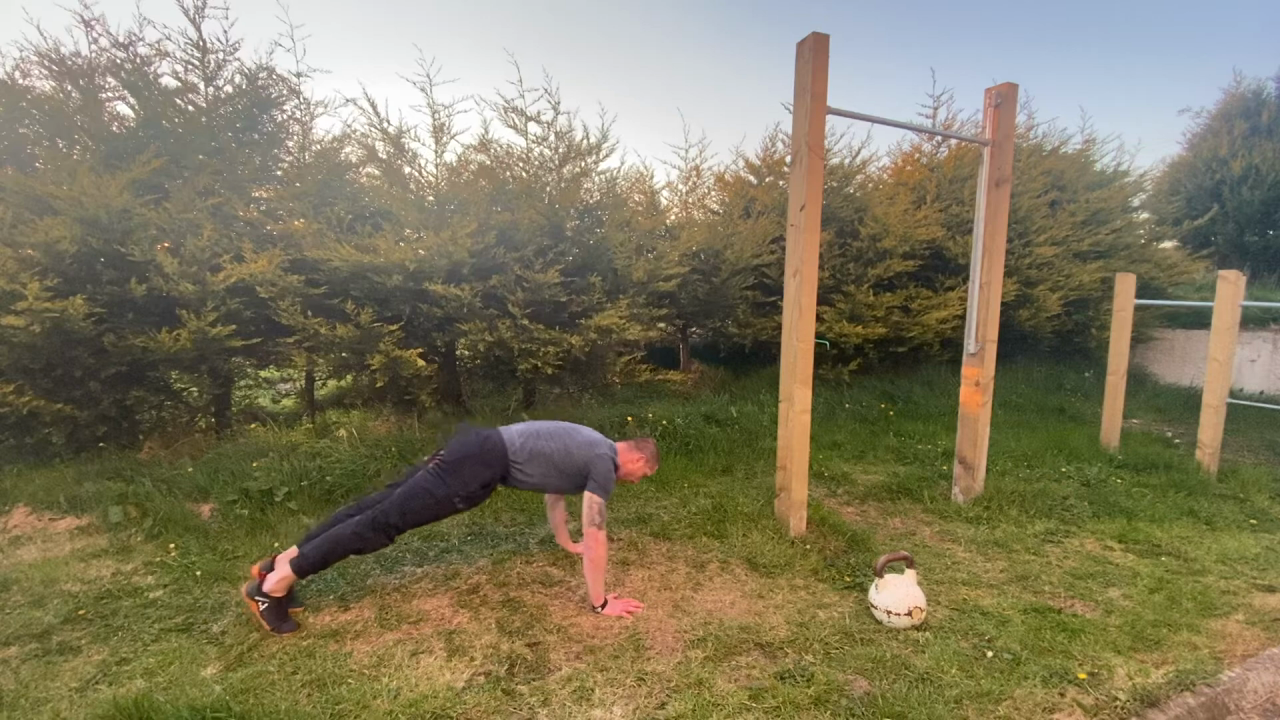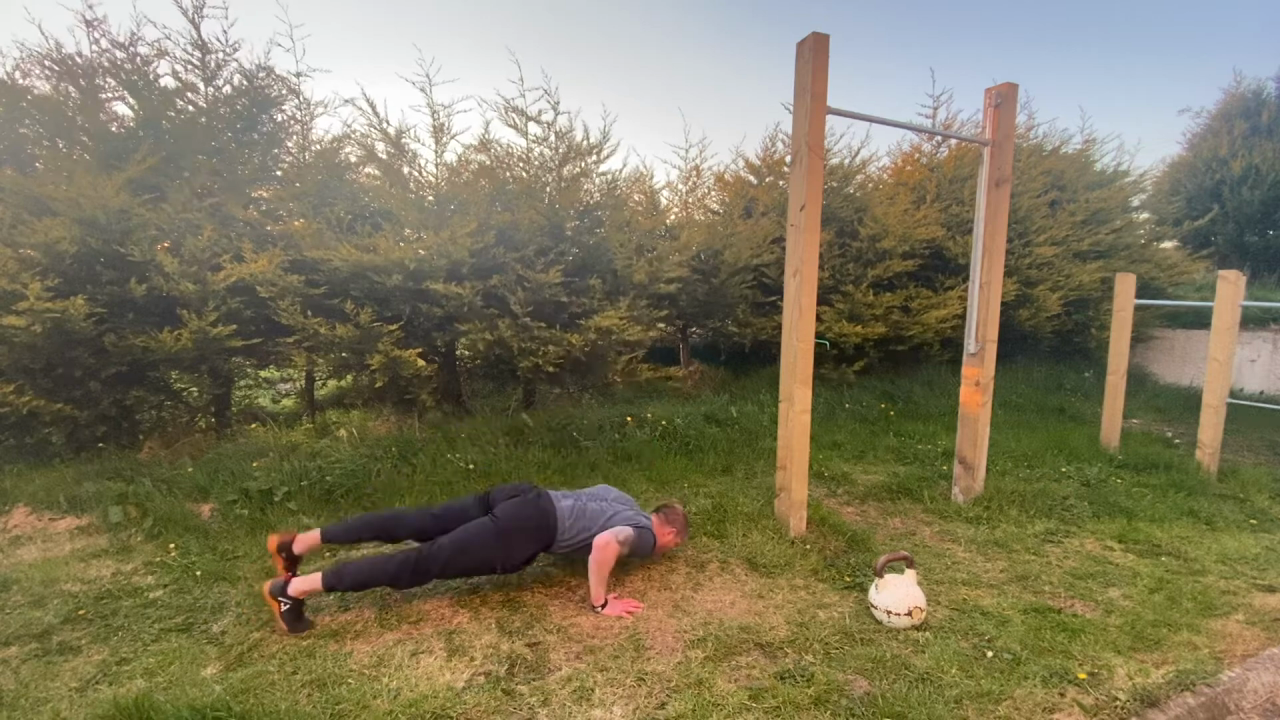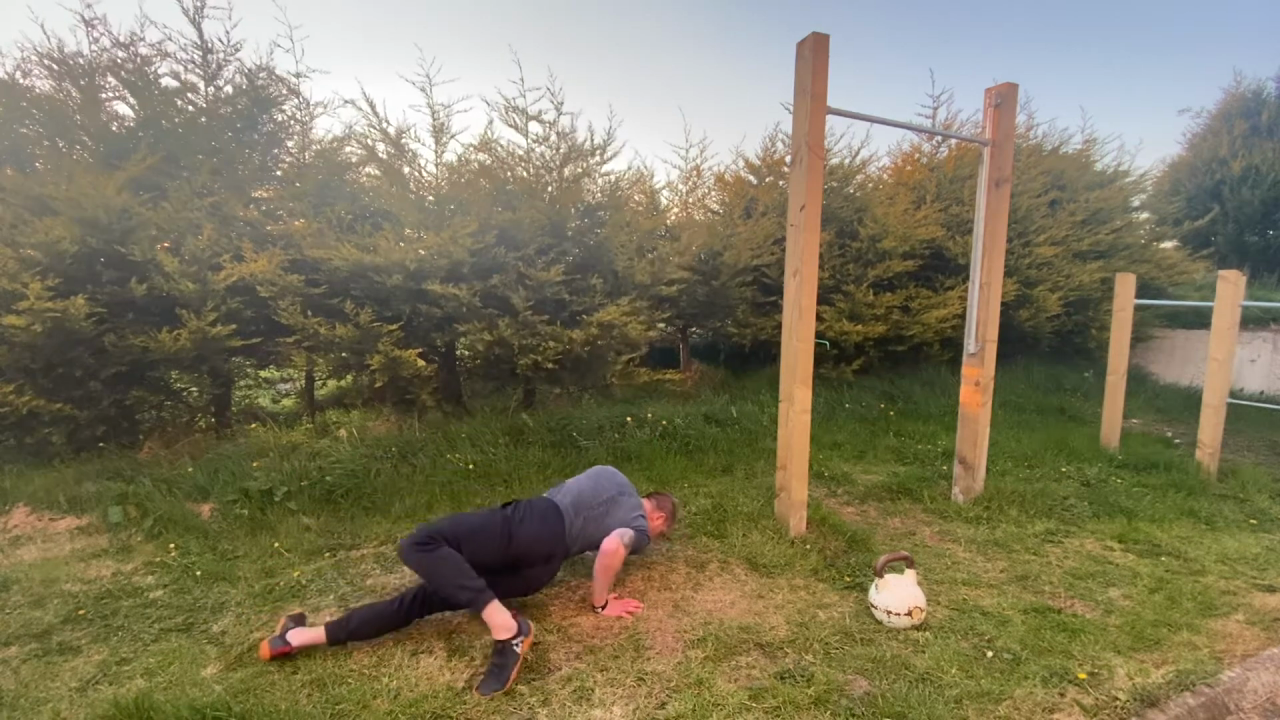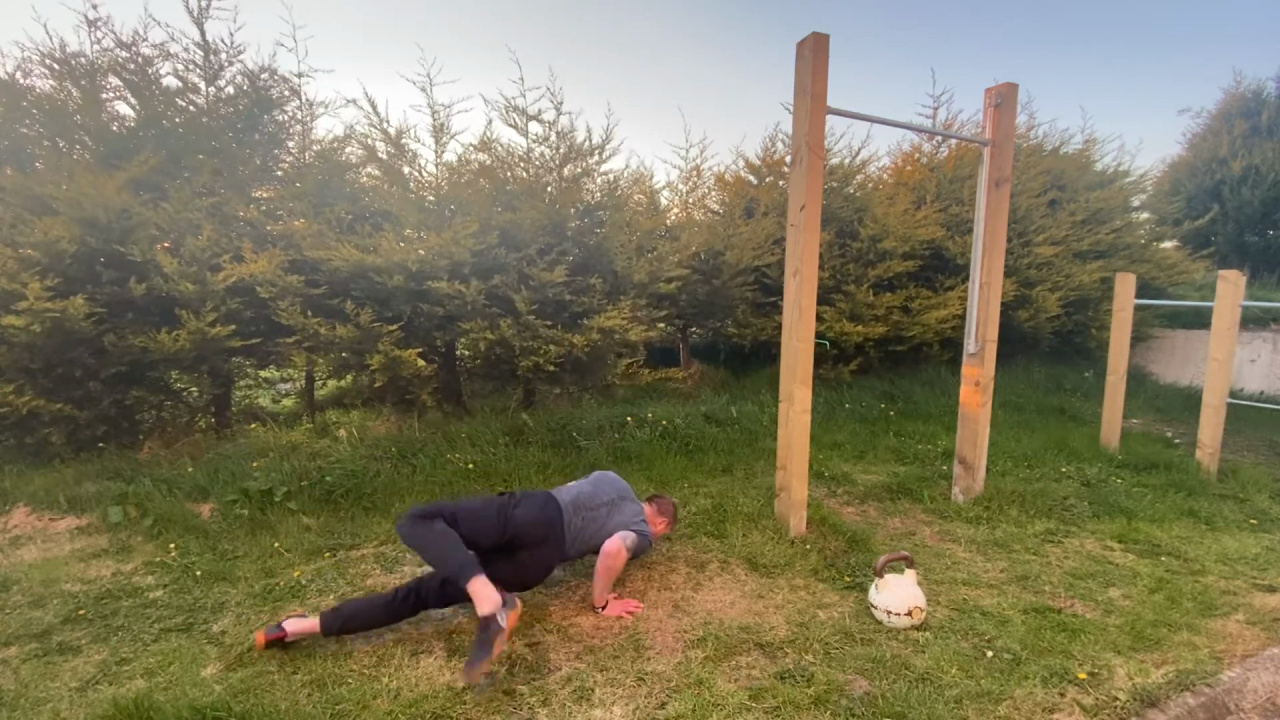
dt=0.7s
person 1, frame 1
left shoulder: (592, 447)
right shoulder: (605, 463)
left elbow: (555, 485)
right elbow: (595, 534)
left wrist: (564, 541)
right wrist: (600, 602)
left hip: (478, 442)
right hip: (481, 464)
left knee: (379, 503)
right knee: (385, 520)
left ankle: (278, 562)
right ankle: (272, 586)
person 1, frame 2
left shoulder: (623, 500)
right shoulder: (643, 535)
right elbow: (604, 545)
right wrist: (600, 602)
left hip: (526, 495)
right hip: (525, 529)
left knee: (412, 524)
right knee: (422, 563)
left ankle: (298, 542)
right ankle: (293, 588)
person 1, frame 3
left shoulder: (609, 472)
right shoulder: (640, 531)
right elbow: (610, 548)
right wrist: (601, 603)
left hip: (536, 518)
right hip: (540, 565)
person 1, frame 4
left shoulder: (611, 478)
right shoulder: (642, 534)
right elbow: (612, 552)
right wrist: (601, 602)
left hip: (536, 511)
right hip: (539, 559)
right knee: (428, 593)
